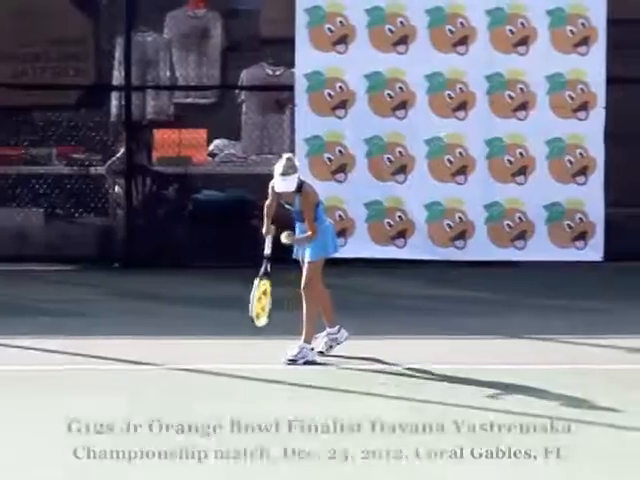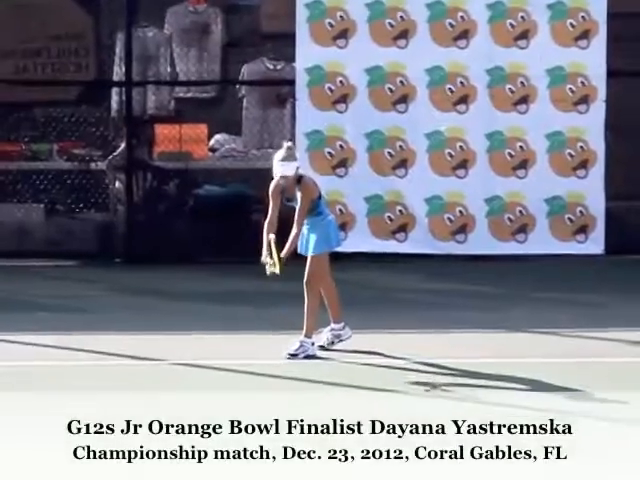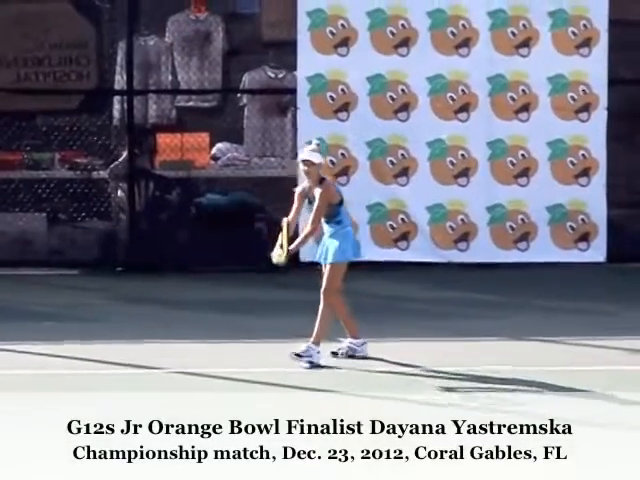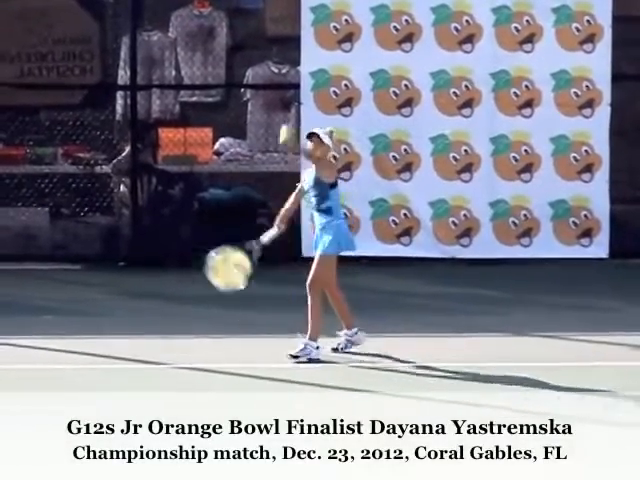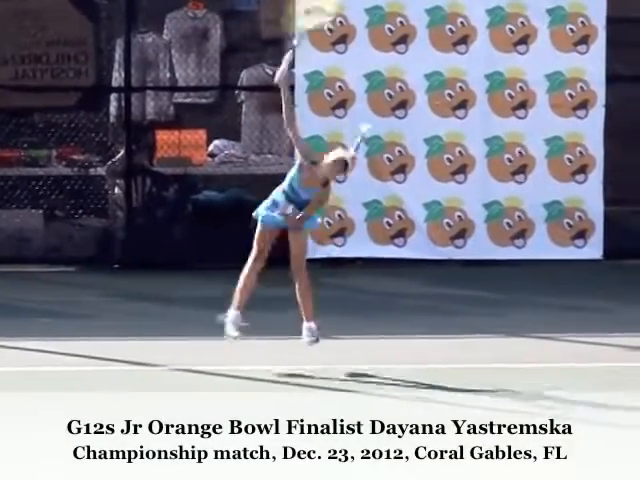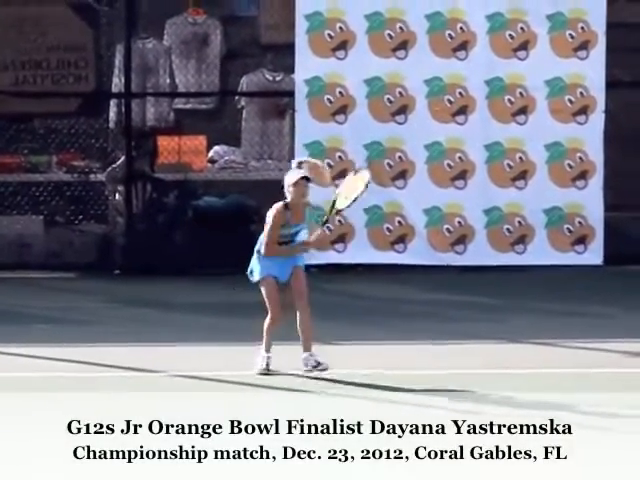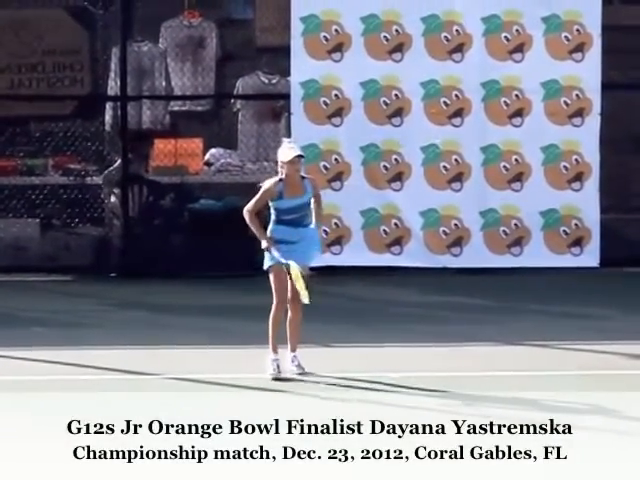
dt=0.7s
person 1, frame 1
left shoulder: (307, 194)
right shoulder: (275, 186)
left elbow: (313, 232)
right elbow: (270, 204)
left wrist: (295, 240)
right wrist: (267, 225)
left hip: (318, 235)
right hip: (301, 231)
left knee: (308, 287)
right knee: (315, 284)
left ankle: (306, 346)
right ankle: (334, 330)
person 1, frame 2
left shoulder: (306, 187)
right shoulder: (276, 186)
left elbow: (297, 227)
right elbow: (271, 220)
left wrist: (282, 257)
right wrist: (266, 249)
left hip: (321, 228)
right hip: (310, 228)
left knee: (311, 282)
right knee: (323, 279)
left ankle: (307, 342)
right ankle: (338, 327)
person 1, frame 3
left shoulder: (325, 189)
right shoulder: (303, 190)
left elbow: (312, 226)
right elbow: (292, 219)
left wrist: (292, 249)
left hip: (341, 240)
right hip: (329, 240)
left knee: (327, 293)
right knee: (333, 293)
left ankle: (313, 348)
right ankle: (356, 341)
person 1, frame 4
left shoulder: (325, 165)
right shoulder: (310, 174)
left elbow: (307, 154)
right elbow: (296, 197)
right wrist: (282, 217)
left hip: (332, 231)
right hip: (322, 231)
left knee: (313, 285)
right knee: (329, 287)
left ankle: (311, 345)
right ankle: (352, 332)
person 1, frame 5
left shoulder: (324, 191)
right shoulder: (307, 164)
left elbow: (302, 219)
right elbow: (290, 128)
left wrist: (294, 218)
right wrist: (283, 85)
left hip: (297, 218)
right hip: (274, 209)
left knee: (299, 271)
right knee: (257, 259)
left ankle: (309, 325)
right ankle: (235, 313)
person 1, frame 6
left shoulder: (305, 206)
right shoulder: (279, 212)
right elbow: (268, 250)
left wrist: (304, 243)
right wrist: (303, 246)
left hip: (291, 256)
right hip: (268, 259)
left knee: (302, 303)
right knee: (275, 314)
left ankle: (308, 355)
right ankle: (266, 355)
person 1, frame 7
left shoulder: (309, 183)
right shoulder: (273, 187)
left elbow: (316, 200)
right elbow: (249, 211)
left wrist: (315, 226)
right wrist: (263, 238)
left hip: (302, 245)
right hip: (278, 247)
left knee: (296, 302)
right knee: (280, 302)
left ankle: (293, 355)
right ankle: (273, 357)
